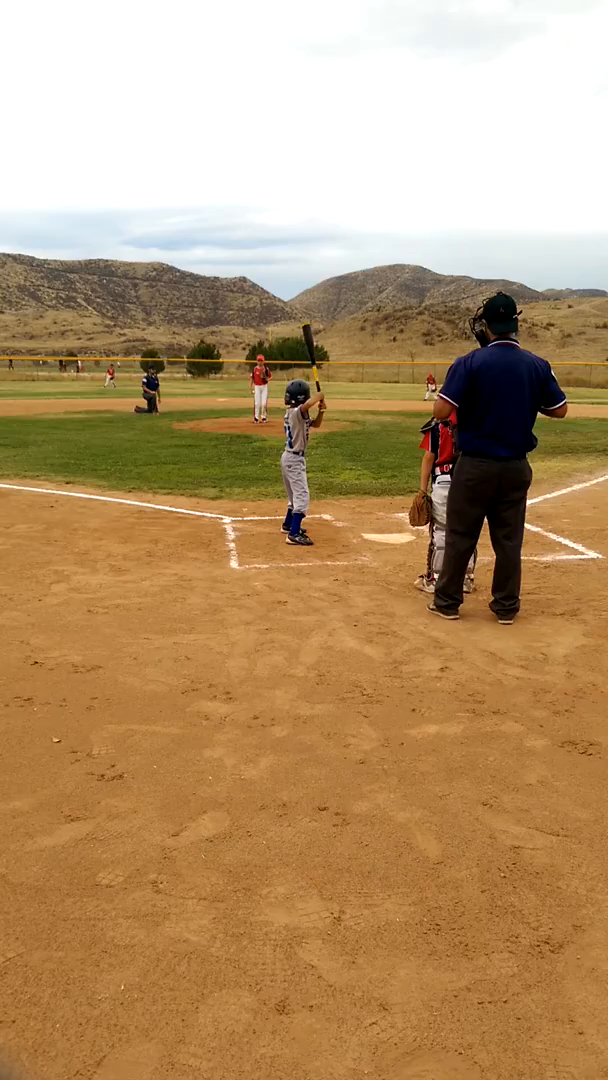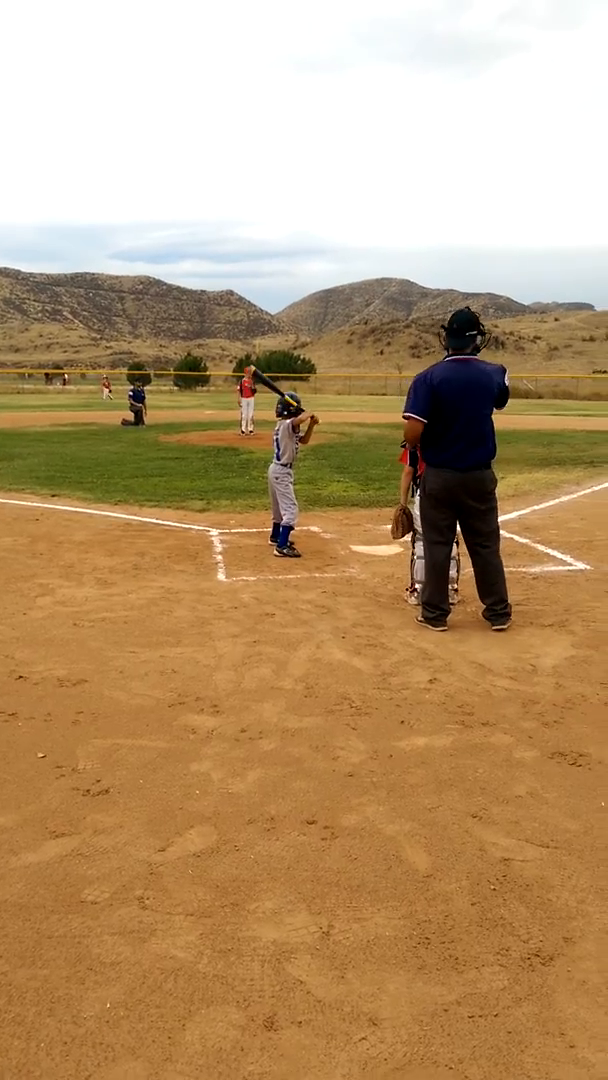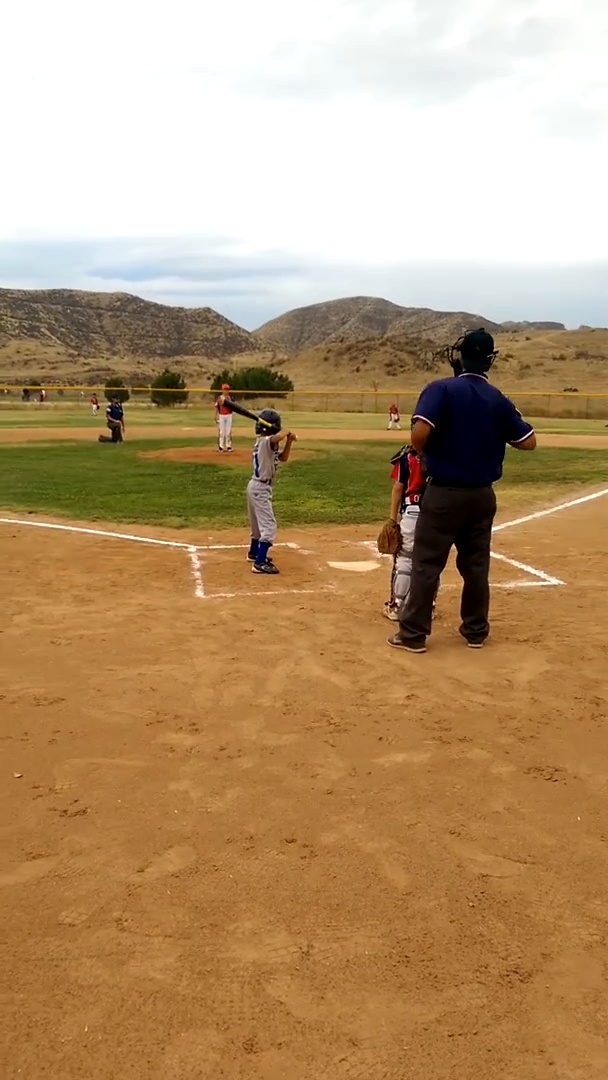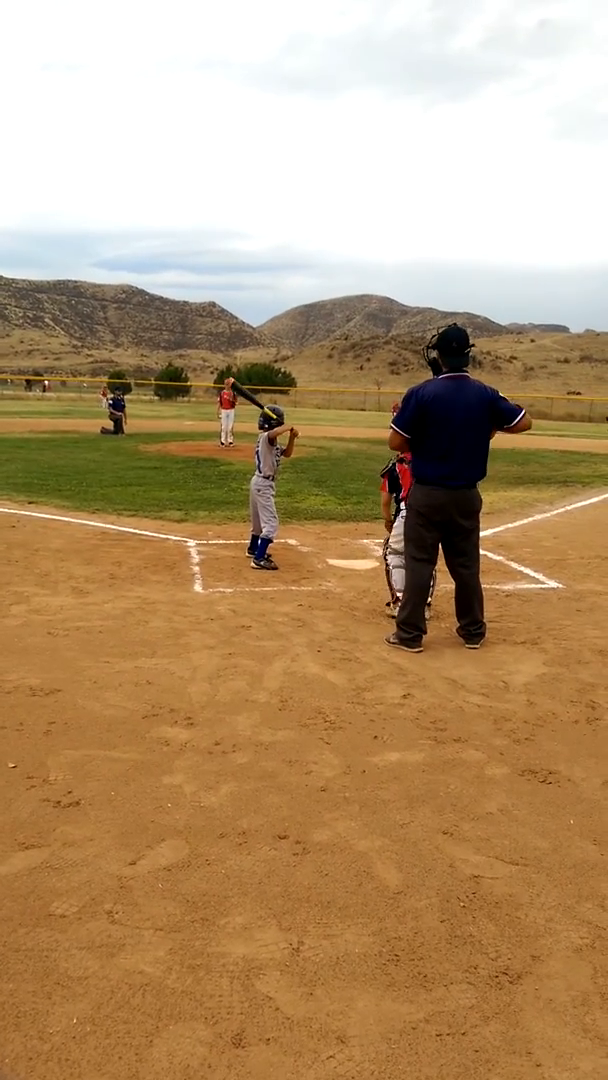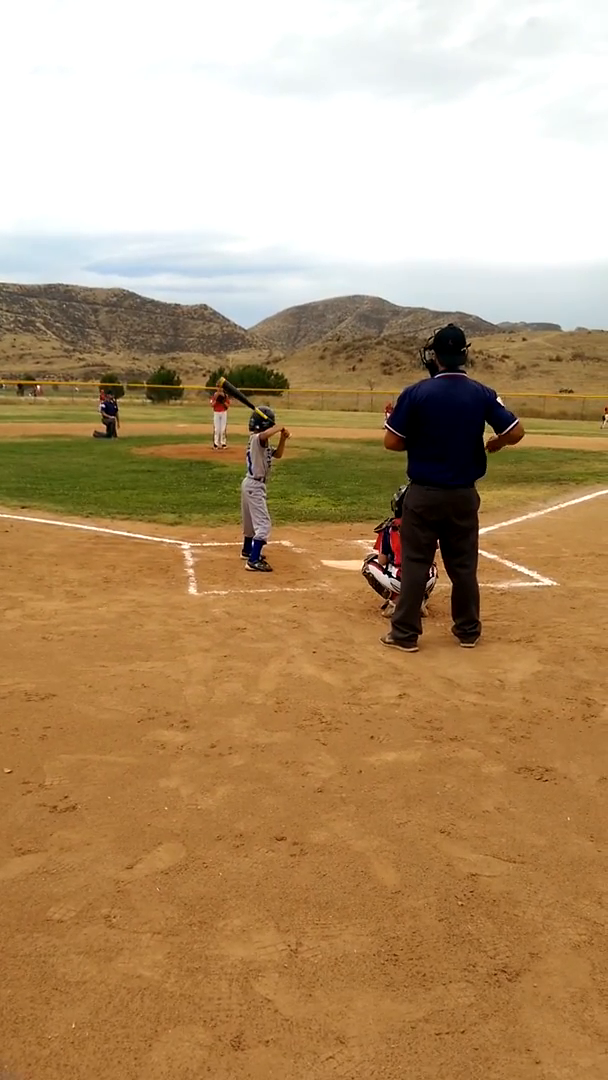
dt=1s
person 1, frame 1
left shoulder: (470, 362)
right shoulder: (537, 365)
left elbow: (441, 411)
right elbow: (559, 410)
left wrist: (457, 400)
left hip: (475, 465)
right hip: (515, 466)
left knee: (460, 536)
right knee: (509, 538)
left ankle: (447, 601)
right ankle: (507, 606)
person 1, frame 2
left shoulder: (430, 378)
right shoulder: (494, 374)
left elbow: (413, 430)
left wrist: (412, 445)
left hip: (440, 476)
right hip: (480, 476)
left knee: (437, 546)
right knee: (486, 546)
left ankle: (435, 613)
right ankle: (498, 612)
person 1, frame 3
left shoulder: (441, 389)
right shoulder: (499, 400)
left elbow: (419, 433)
right elbow: (528, 441)
left wrist: (425, 450)
left hip: (444, 493)
right hip: (482, 494)
left knee: (427, 564)
right knee: (476, 564)
left ankle: (413, 633)
right ankle: (475, 630)
person 1, frame 4
left shoulder: (421, 394)
right shoulder: (485, 394)
left elbow: (396, 443)
right elbow: (524, 422)
right wrist: (491, 425)
left hip: (427, 494)
right hip: (466, 495)
left knee: (419, 564)
right knee: (466, 565)
left ankle: (410, 634)
right ankle: (472, 631)
person 1, frame 5
left shoulder: (416, 393)
right shoulder: (482, 394)
left elbow: (392, 442)
right elbow: (514, 433)
right wrist: (491, 443)
left hip: (424, 494)
right hip: (464, 494)
left knee: (415, 564)
right knee: (464, 565)
left ankle: (405, 633)
right ankle: (468, 630)
